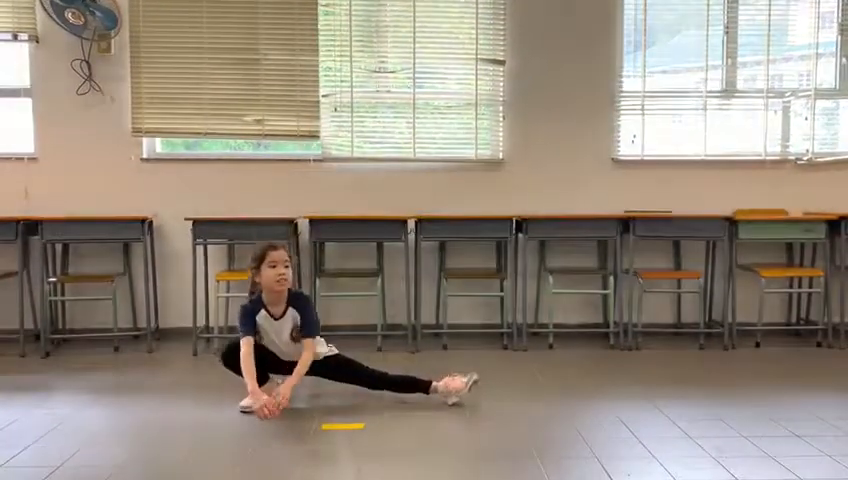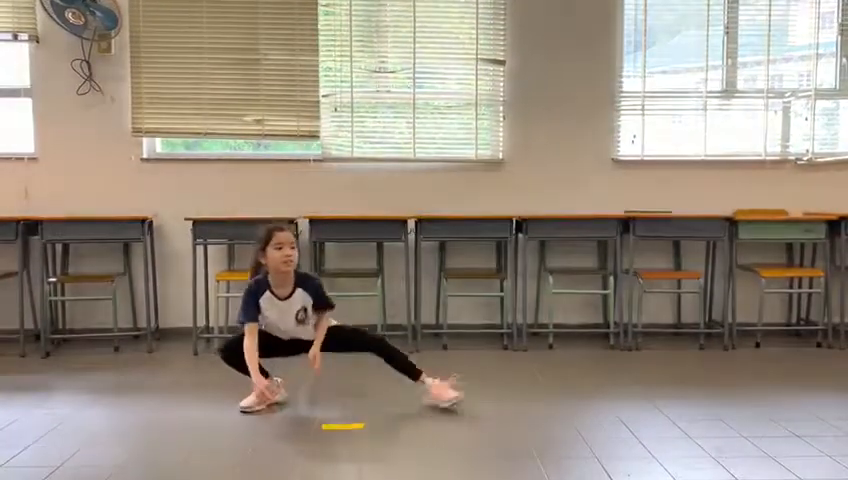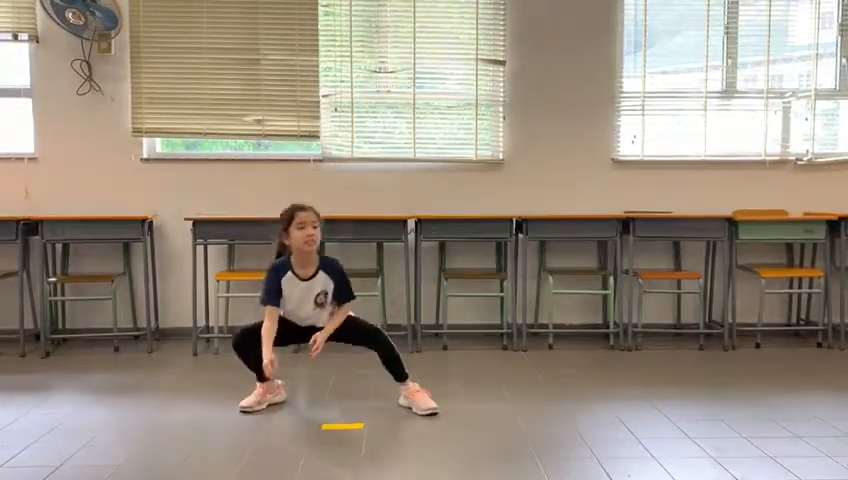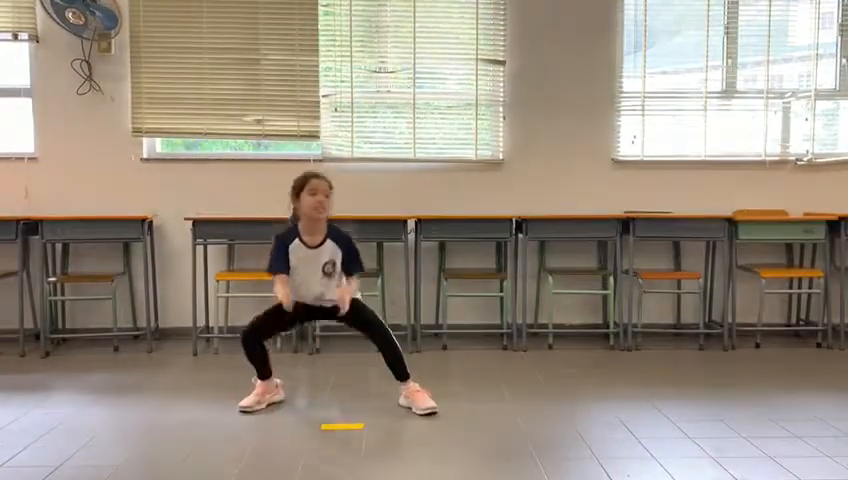
dt=0.2s
person 1, frame 1
left shoulder: (302, 302)
right shoulder: (250, 310)
left elbow: (308, 350)
right elbow: (246, 351)
left wrist: (289, 385)
right wrist: (255, 392)
left hip: (316, 357)
right hip: (277, 359)
left knee: (373, 378)
right knee: (230, 354)
left ankle: (439, 387)
right ankle: (266, 387)
person 1, frame 2
left shoulder: (310, 283)
right shoulder: (255, 290)
left elbow: (324, 315)
right elbow: (250, 337)
left wrist: (316, 346)
right wrist: (257, 379)
left hip: (316, 335)
right hip: (280, 339)
left knee: (373, 341)
right knee: (229, 351)
left ankle: (428, 383)
right ankle: (270, 386)
person 1, frame 3
left shoulder: (333, 268)
right shoulder: (277, 271)
left elbow: (342, 308)
right elbow: (270, 318)
left wrist: (324, 334)
right wrist: (267, 354)
left hip: (330, 322)
right hip: (294, 325)
left knee: (376, 336)
right knee: (241, 340)
left ankle: (408, 388)
right ankle: (269, 387)
person 1, frame 4
left shoulder: (341, 239)
right shoulder: (284, 240)
left elbow: (352, 279)
right elbow: (280, 283)
left wrist: (346, 293)
right wrist: (283, 295)
left hip: (336, 300)
right hip: (299, 302)
left knee: (380, 331)
right knee: (250, 335)
left ankle: (408, 388)
right ankle: (268, 386)
